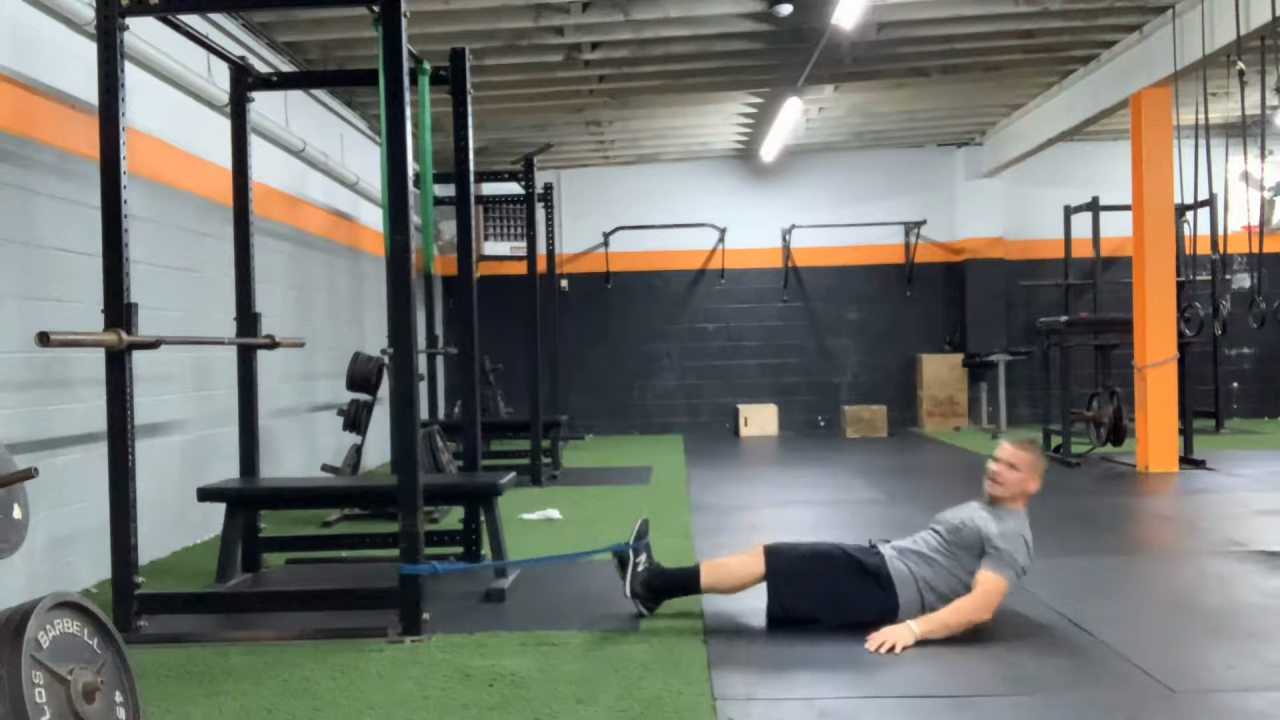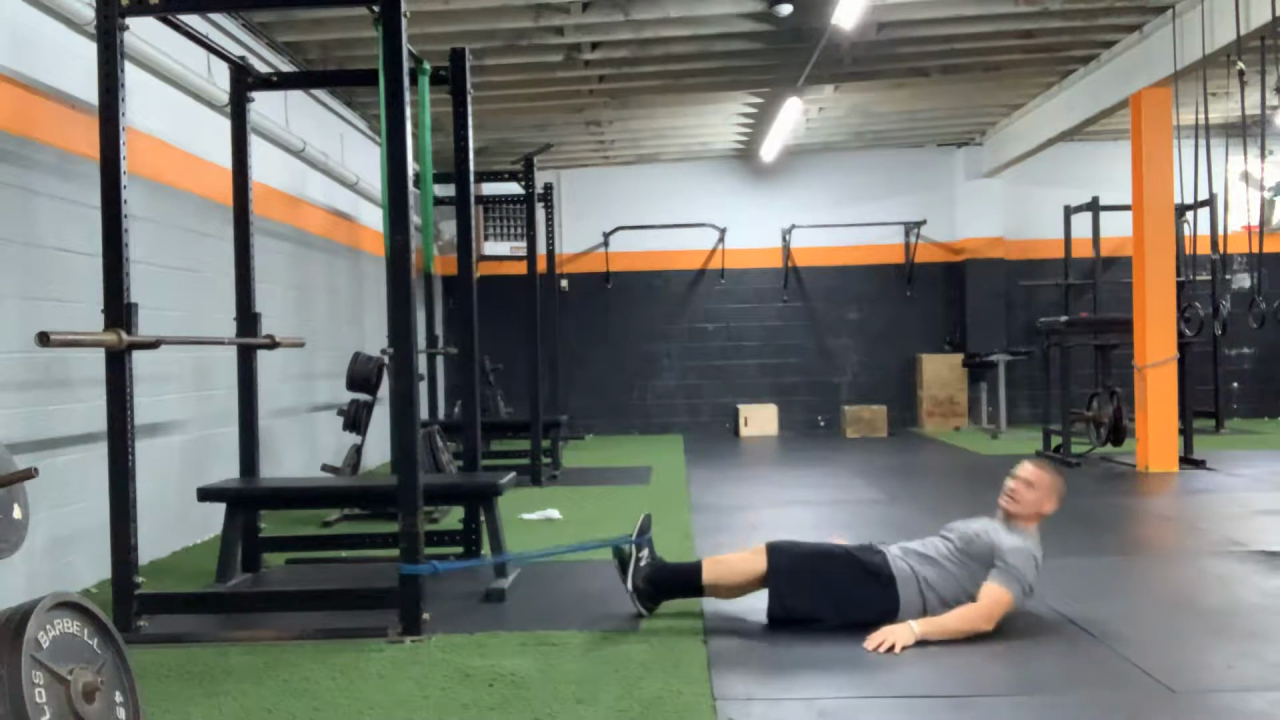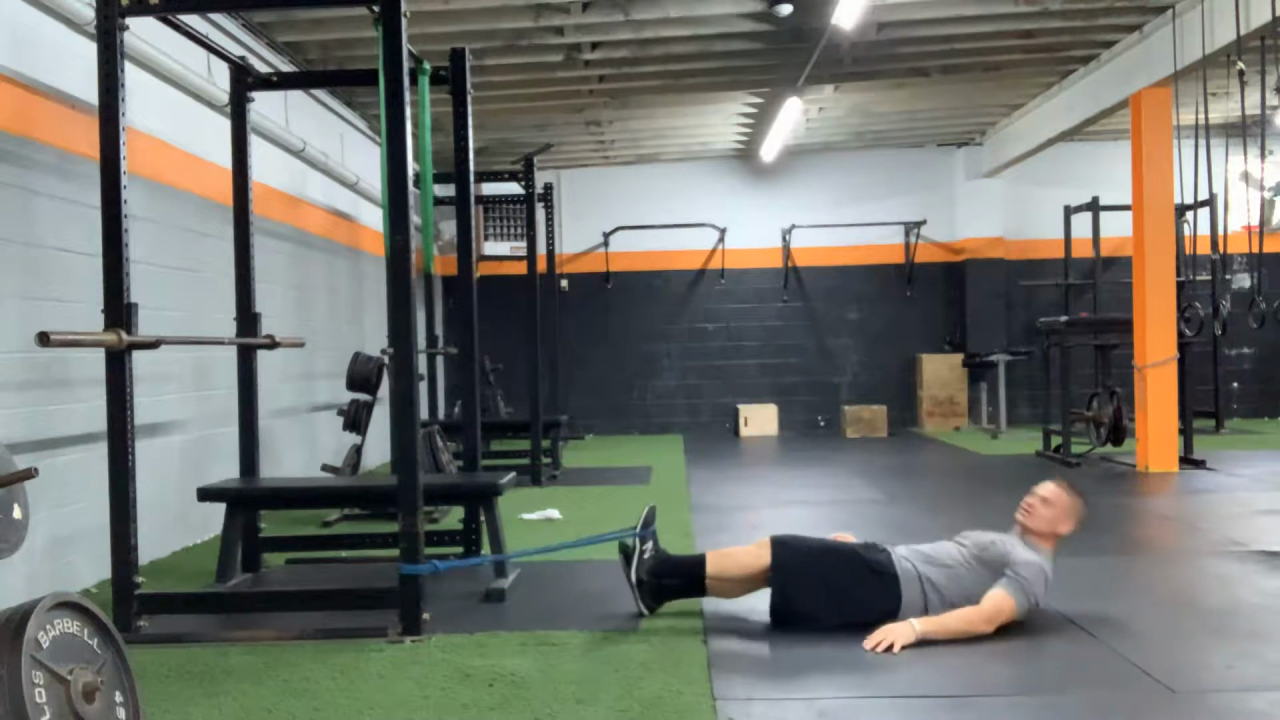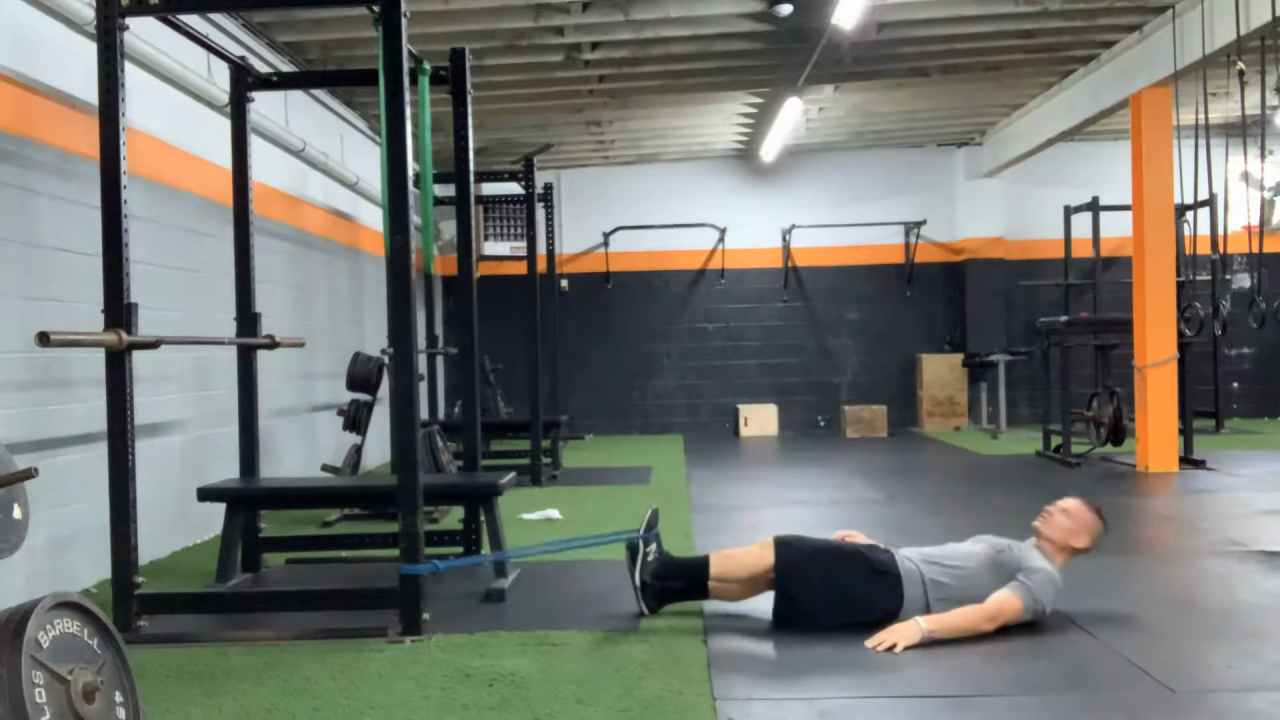
dt=0.1s
person 1, frame 1
left shoulder: (1010, 537)
right shoulder: (983, 509)
left elbow: (981, 605)
left wrist: (912, 628)
left hip: (892, 588)
right hip: (880, 562)
left knee: (764, 561)
right knee: (766, 553)
left ankle: (654, 582)
right ankle: (656, 586)
person 1, frame 2
left shoulder: (1020, 556)
right shoulder: (992, 529)
left elbow: (983, 617)
left wrist: (912, 628)
right wrist: (863, 559)
left hip: (890, 588)
right hip: (882, 565)
left knee: (764, 558)
right knee: (758, 568)
left ankle: (656, 573)
right ankle: (654, 589)
person 1, frame 3
left shoulder: (1031, 567)
right shoulder: (1008, 544)
left elbow: (986, 617)
left wrist: (914, 627)
right wrist: (862, 543)
left hip: (896, 588)
right hip: (889, 565)
left knee: (770, 552)
right knee: (763, 570)
left ankle: (663, 567)
right ankle: (657, 587)
person 1, frame 4
left shoulder: (1041, 578)
right shoulder: (1016, 553)
left elbow: (988, 617)
left wrist: (919, 626)
right wrist: (874, 540)
left hip: (895, 590)
right hip: (893, 568)
left knee: (772, 554)
right knee: (767, 573)
left ankle: (662, 569)
right ankle: (659, 589)
